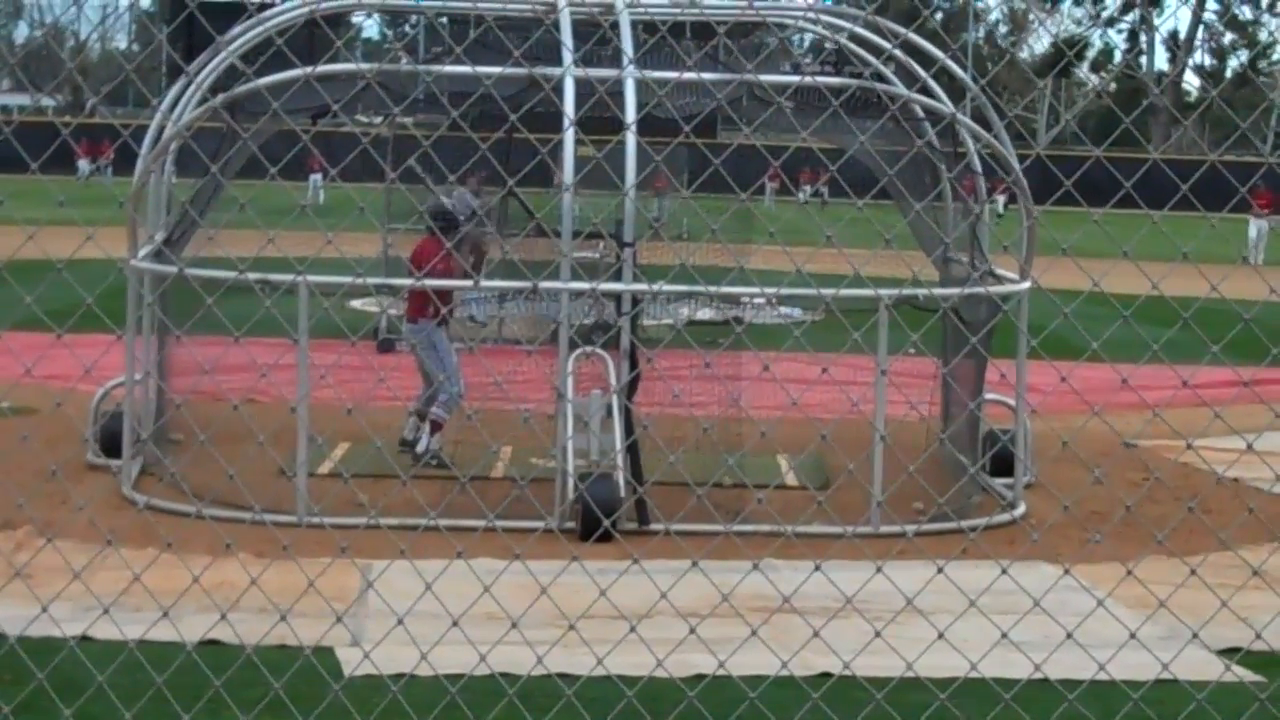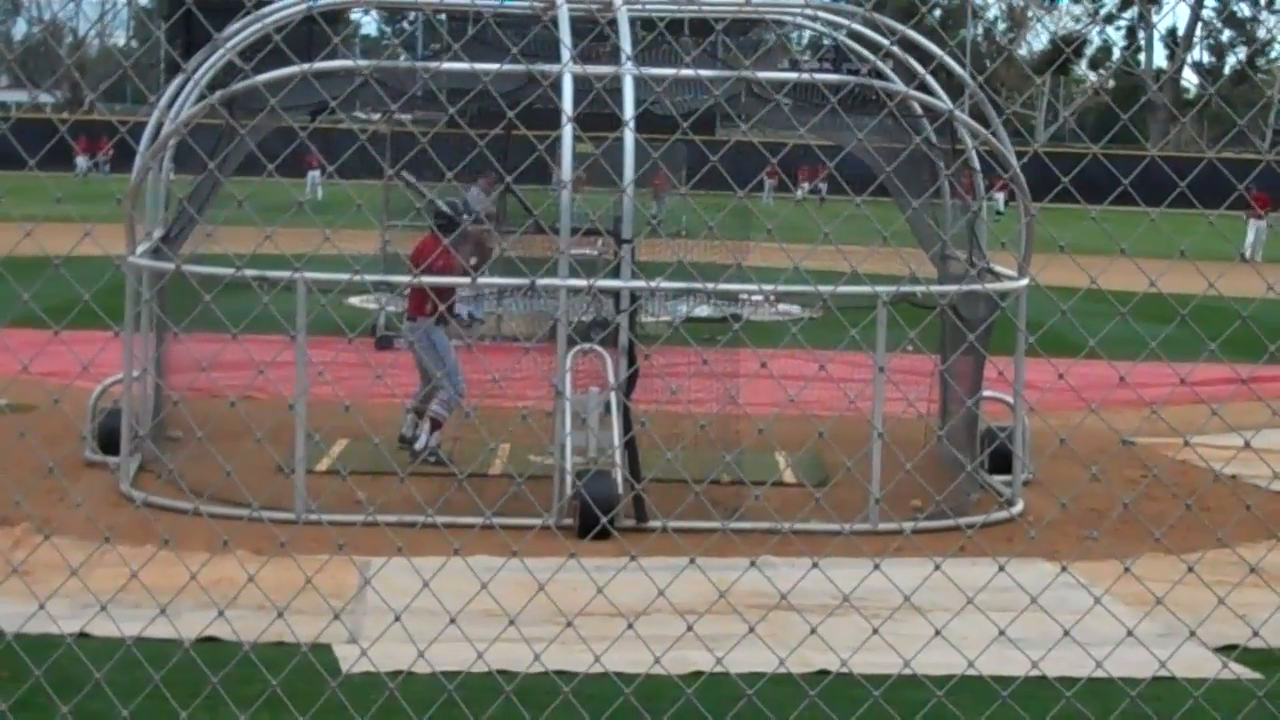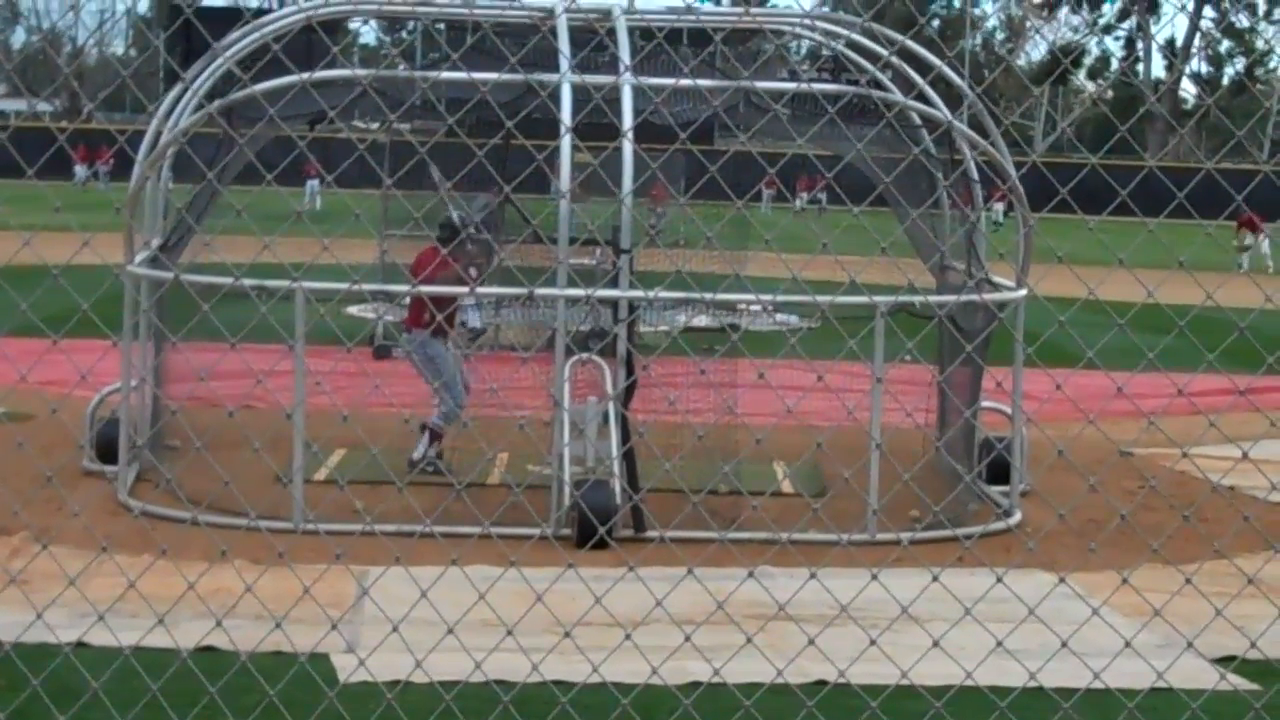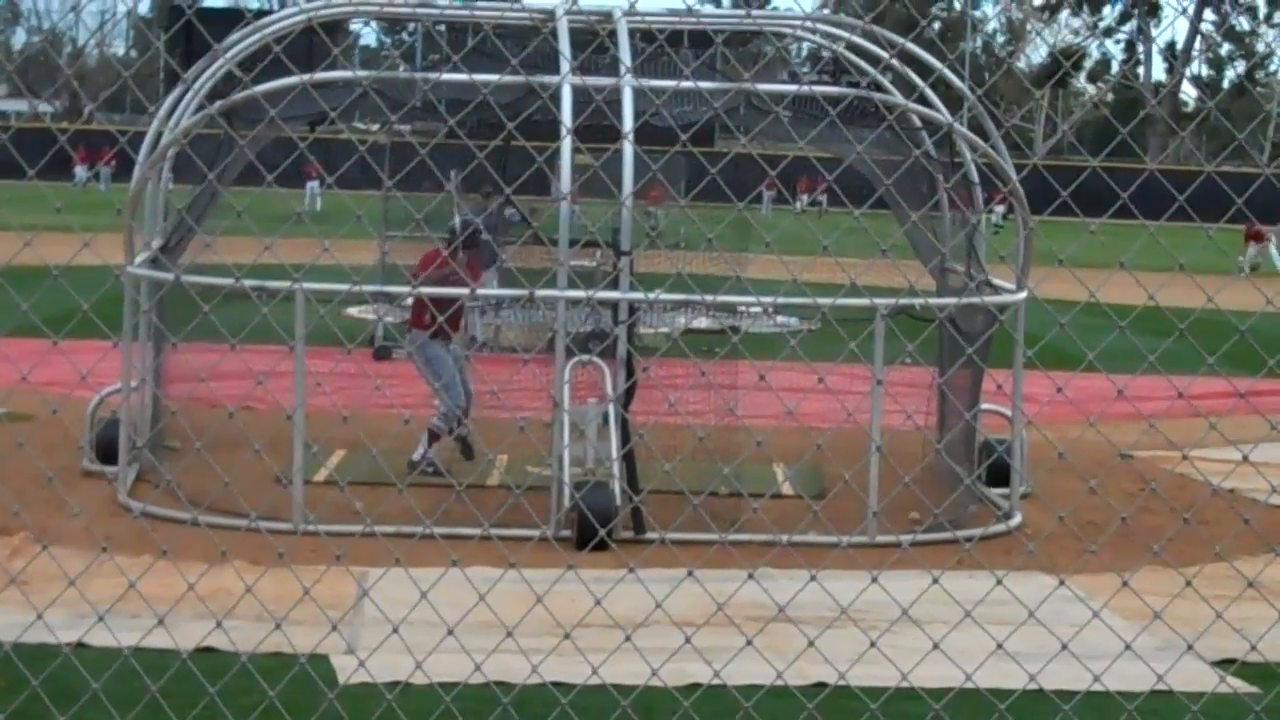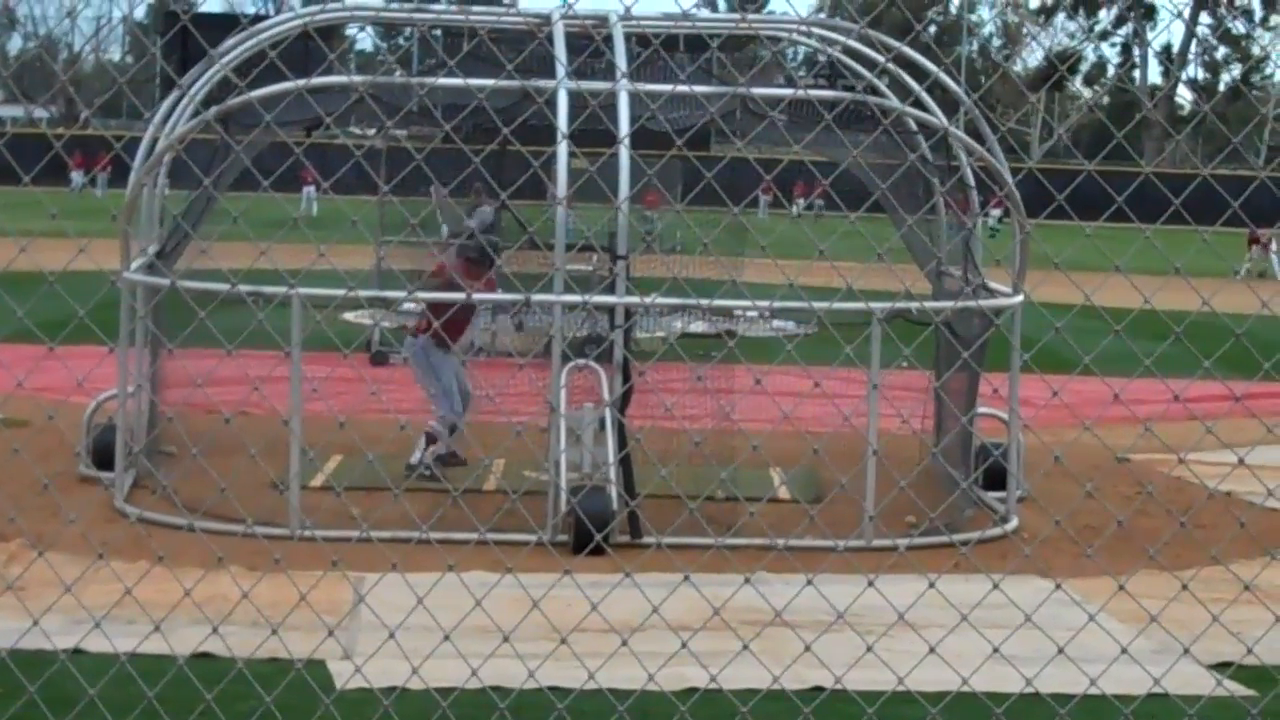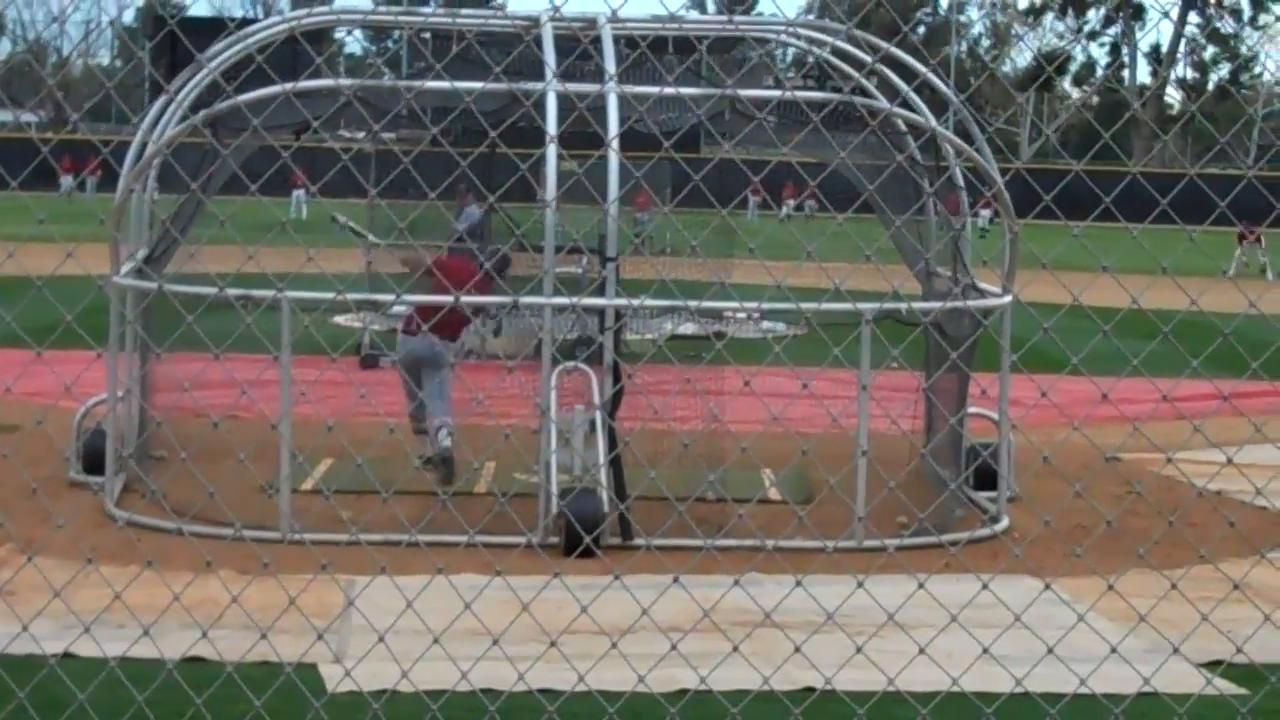
dt=0.3s
person 1, frame 1
left shoulder: (439, 248)
right shoulder: (429, 249)
left elbow: (464, 278)
right elbow: (448, 281)
left hip: (427, 325)
right hip: (425, 326)
left knee: (434, 385)
right knee: (452, 390)
left ankle: (410, 437)
right ankle: (425, 449)
person 1, frame 2
left shoulder: (443, 246)
right shoulder: (430, 247)
left elbow: (470, 273)
right elbow: (452, 275)
left wrist: (482, 250)
right wrist: (469, 245)
left hip: (427, 324)
right hip: (426, 326)
left knee: (432, 384)
right knee: (455, 388)
left ankle: (409, 434)
right ankle: (424, 446)
person 1, frame 3
left shoulder: (449, 258)
right shoulder: (429, 257)
left elbow: (472, 284)
right elbow: (436, 286)
right wrist: (461, 263)
left hip: (438, 336)
right hip: (423, 338)
left knee: (461, 388)
right knee: (455, 401)
left ankle: (430, 430)
right ankle: (421, 457)
person 1, frame 4
left shoulder: (471, 262)
right shoulder: (436, 257)
left elbow: (476, 288)
right elbow: (419, 282)
left wrist: (459, 270)
right wrist: (449, 269)
left hip: (448, 339)
right hip: (425, 339)
left knee: (465, 396)
right knee: (452, 401)
left ankle: (460, 431)
right ankle: (420, 458)
person 1, frame 5
left shoulder: (486, 279)
right shoulder: (451, 267)
left elbow: (473, 291)
right elbow: (423, 290)
left wrist: (455, 278)
right wrist: (447, 278)
left hip: (444, 347)
right hip: (424, 346)
left knee: (463, 399)
right knee: (450, 408)
left ankle: (443, 450)
right ankle: (418, 462)
person 1, frame 6
left shoulder: (459, 264)
right shoulder: (485, 292)
left elbow: (414, 263)
left hip: (411, 339)
right hip: (441, 347)
left knee: (415, 401)
right knee: (438, 404)
left ankle: (428, 454)
right ankle: (443, 450)
